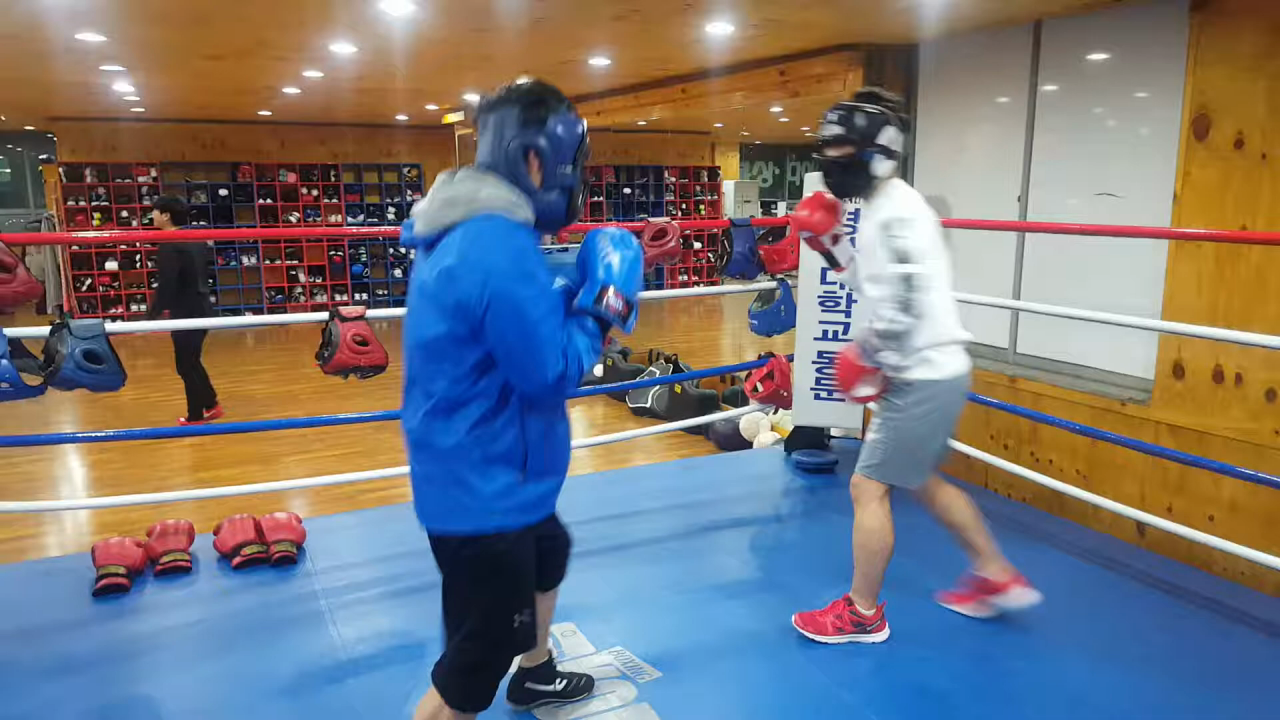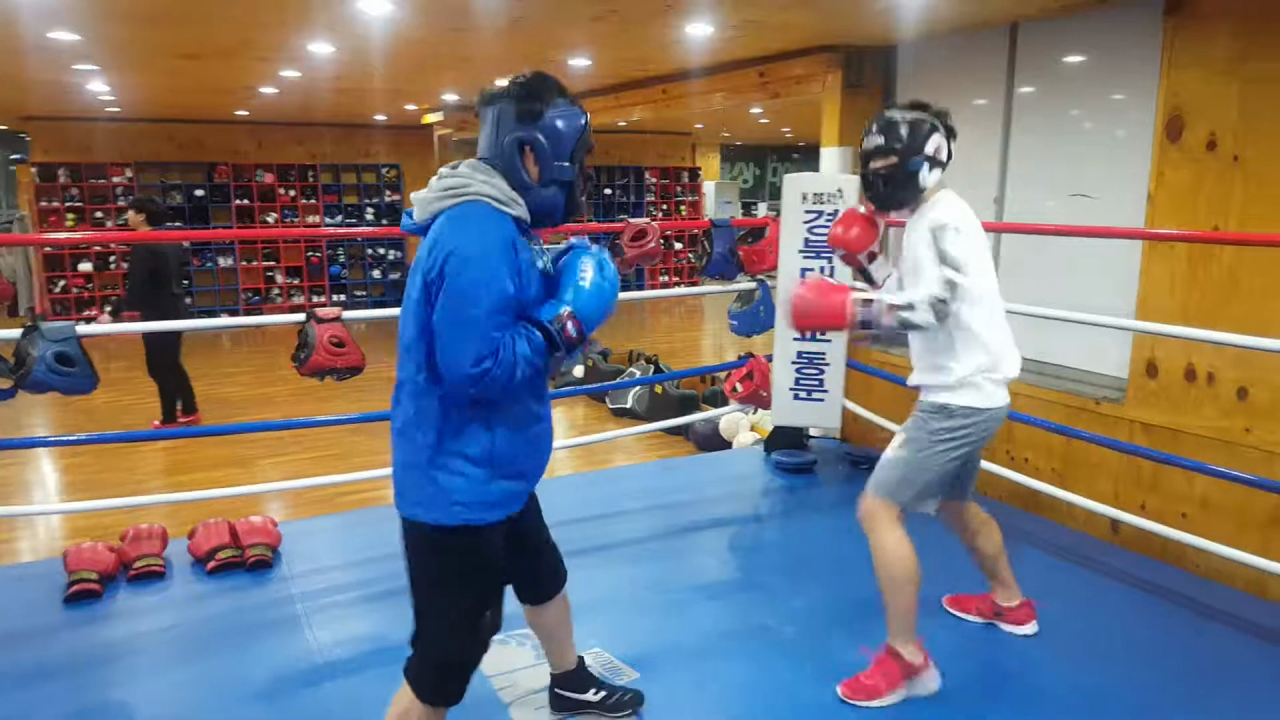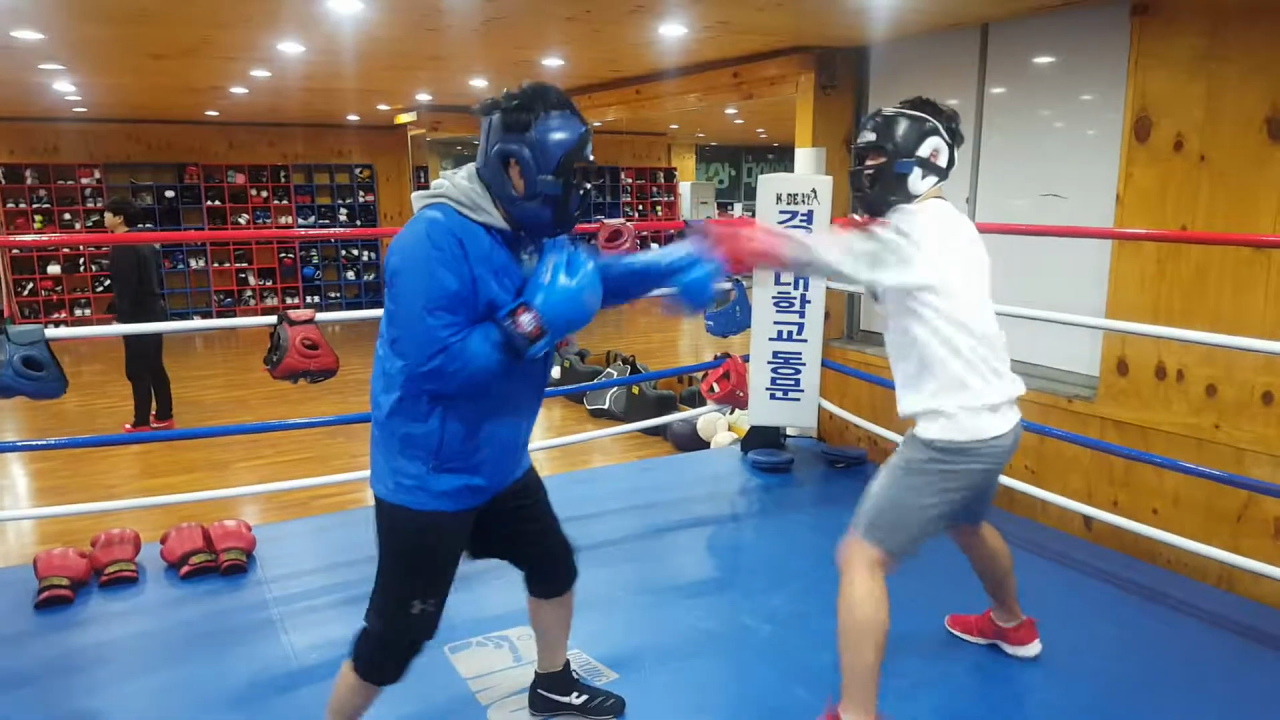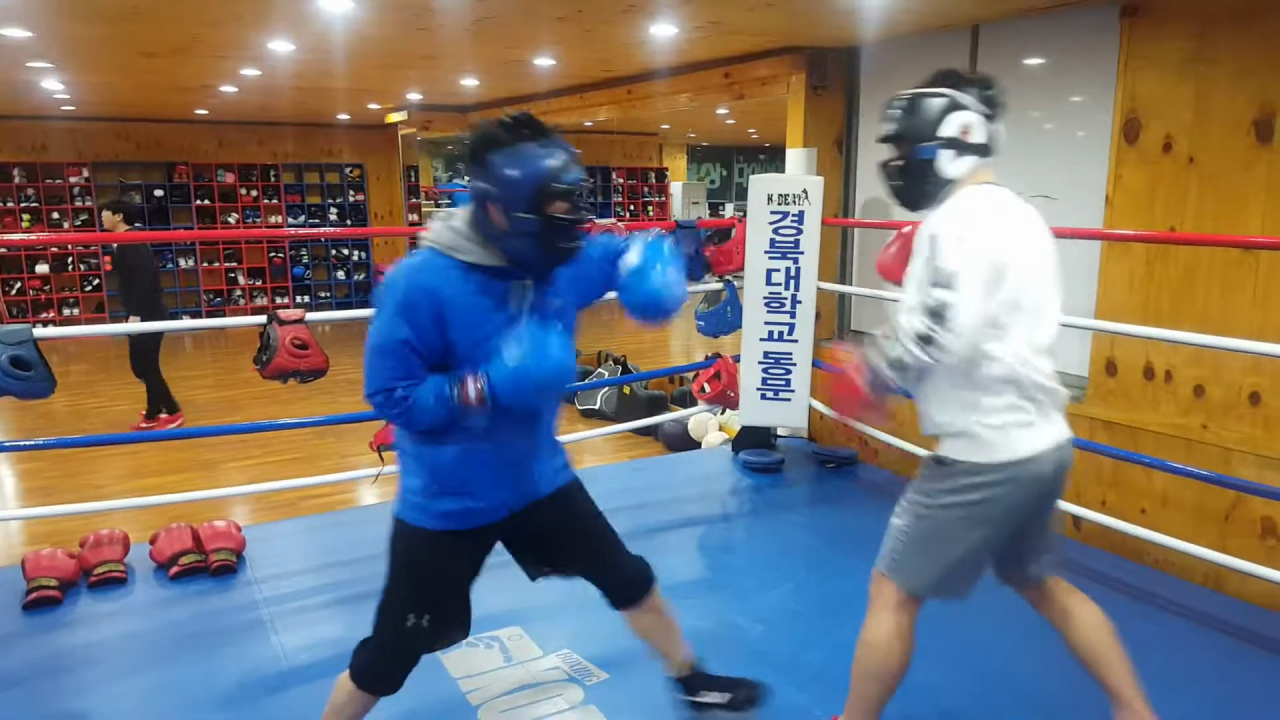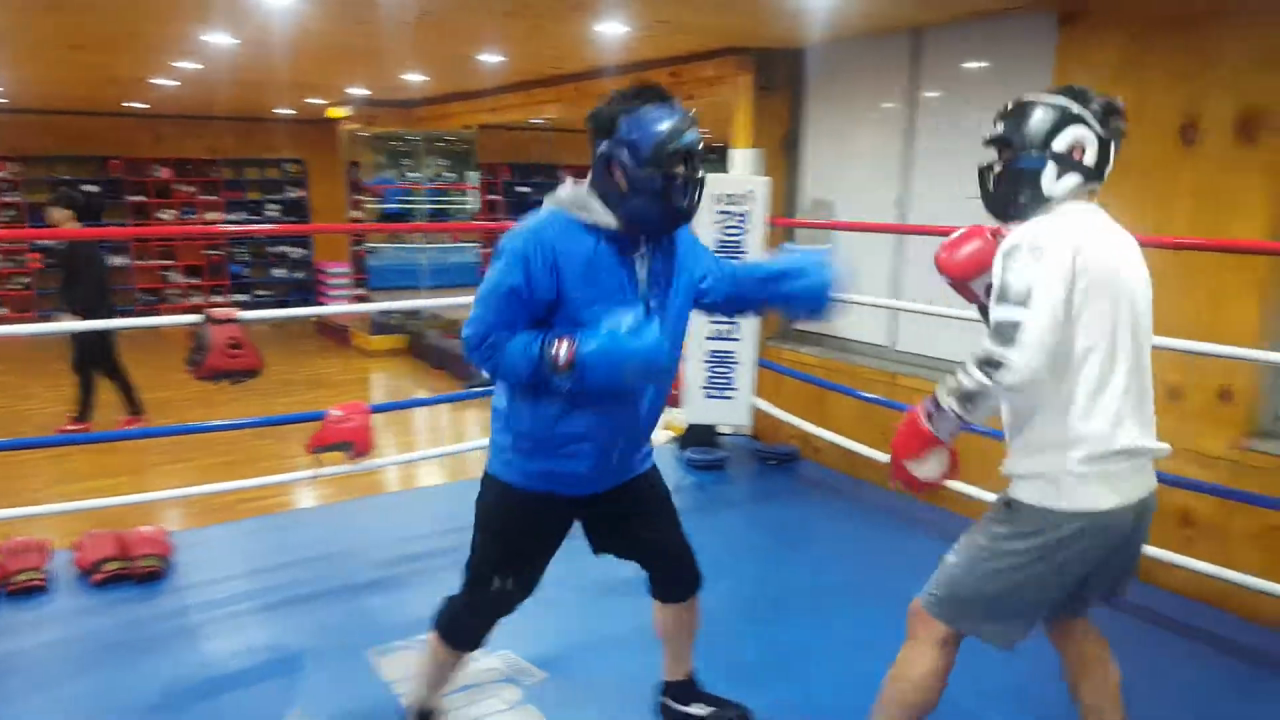
dt=0.3s
person 1, frame 1
left shoulder: (468, 230)
right shoulder: (499, 248)
right elbow: (550, 375)
left wrist: (574, 292)
right wrist: (609, 301)
left hip: (488, 471)
right hip: (482, 487)
left knee: (548, 553)
right knee: (479, 657)
person 1, frame 2
left shoulder: (486, 221)
right shoulder: (479, 234)
right elbow: (477, 367)
left wrist: (555, 282)
right wrist: (568, 322)
left hip: (492, 468)
right hip: (460, 480)
left knee: (542, 573)
right knee: (448, 658)
person 1, frame 3
left shoulder: (536, 230)
right shoulder: (435, 240)
left elbow: (601, 276)
right elbow: (438, 366)
left wrist: (671, 262)
right wrist: (534, 323)
left hip: (499, 459)
right hip: (426, 473)
left knee: (553, 566)
right knee: (395, 637)
person 1, frame 4
left shoulder: (564, 257)
right shoulder: (422, 283)
left elbow: (623, 255)
right elbow: (390, 393)
right wrist: (484, 391)
left hip: (536, 475)
right hip: (445, 500)
left knee: (628, 579)
right knee: (393, 652)
person 1, frame 5
left shoulder: (674, 243)
right shoulder: (544, 242)
left elbow: (722, 288)
right elbow: (484, 342)
left wrist: (791, 279)
right wrist: (574, 355)
left hip: (625, 460)
right hip: (534, 467)
left knee: (678, 576)
right knee: (480, 607)
person 2, frame 1
left shoulder: (899, 212)
right shoulder: (873, 209)
left elbow: (909, 303)
right elbow: (866, 279)
left wrist: (866, 358)
right wrist: (826, 237)
left hip: (927, 375)
right hip: (928, 373)
left knee: (868, 487)
right knee: (923, 481)
left ankle: (862, 612)
right ankle: (999, 577)
person 2, frame 2
left shoulder: (942, 217)
right shoulder: (918, 221)
left elbow: (936, 308)
right elbow: (902, 299)
left wrist: (853, 308)
right wrist: (859, 260)
left hip: (962, 399)
right hip: (966, 396)
left knee: (878, 509)
right knee: (954, 501)
left ankle: (906, 657)
right ankle: (1010, 602)
person 2, frame 3
left shoulder: (914, 230)
right shoulder: (952, 227)
left elbow: (832, 251)
left wrist: (759, 242)
right wrist: (872, 242)
left hip: (956, 432)
right hip: (997, 423)
left knee: (862, 558)
right knee: (964, 522)
right ankle: (1013, 625)
person 2, frame 4
left shoulder: (953, 226)
right shoulder: (1020, 217)
left elbow: (938, 341)
left wrist: (872, 375)
right wrist: (918, 273)
left hip: (981, 455)
right hip: (1043, 445)
left knee: (891, 594)
right knee: (1037, 581)
person 2, frame 5
left shoulder: (1038, 241)
right shoulder: (1118, 244)
left elbow: (1008, 364)
left wrist: (932, 425)
right wrist: (990, 285)
left hip: (1061, 497)
right hip: (1131, 489)
left knee: (933, 625)
right knee: (1067, 621)
person 3, frame 1
left shoulder: (169, 246)
right shoulder: (195, 241)
left elbow: (166, 287)
left wrist: (152, 316)
left hip: (185, 314)
right hip: (201, 309)
left knee: (187, 366)
right knee: (192, 362)
left ankle: (196, 417)
right ankle: (211, 405)
person 3, frame 2
left shoulder: (143, 247)
right shoulder: (171, 242)
left elbow: (135, 287)
left wrist: (113, 314)
left hip: (158, 316)
right hip: (175, 310)
left knee: (160, 369)
right knee: (172, 365)
left ankle: (170, 420)
right ankle: (190, 411)
person 3, frame 3
left shoulder: (122, 246)
right shoulder: (143, 242)
left elbow: (126, 287)
left wrist: (119, 318)
left hip: (139, 317)
right hip: (154, 312)
left knee: (137, 371)
right knee: (154, 368)
left ankle: (141, 424)
right ankle: (164, 417)
person 3, frame 4
left shoulder: (129, 243)
right shoulder: (130, 242)
left elbow: (141, 280)
left wrist: (136, 314)
left hip: (147, 315)
right hip: (148, 313)
left knee: (143, 366)
right knee: (148, 366)
left ankle: (172, 411)
right ankle: (153, 416)
person 3, frame 5
left shoulder: (81, 244)
right shoulder: (75, 242)
left elbow: (92, 282)
left wrist: (78, 312)
right wrist: (73, 311)
left hip: (93, 314)
right hip: (86, 314)
left knee: (108, 365)
right knee: (83, 366)
left ankle: (136, 412)
right ankle: (82, 417)
